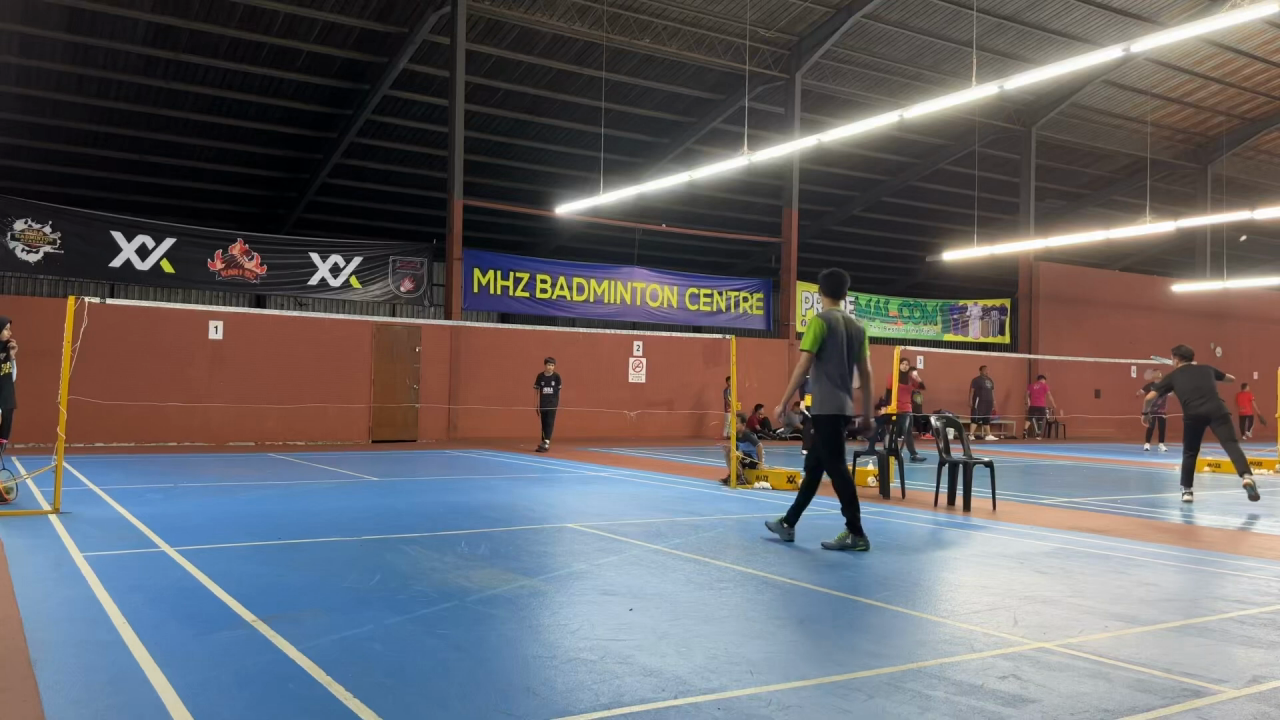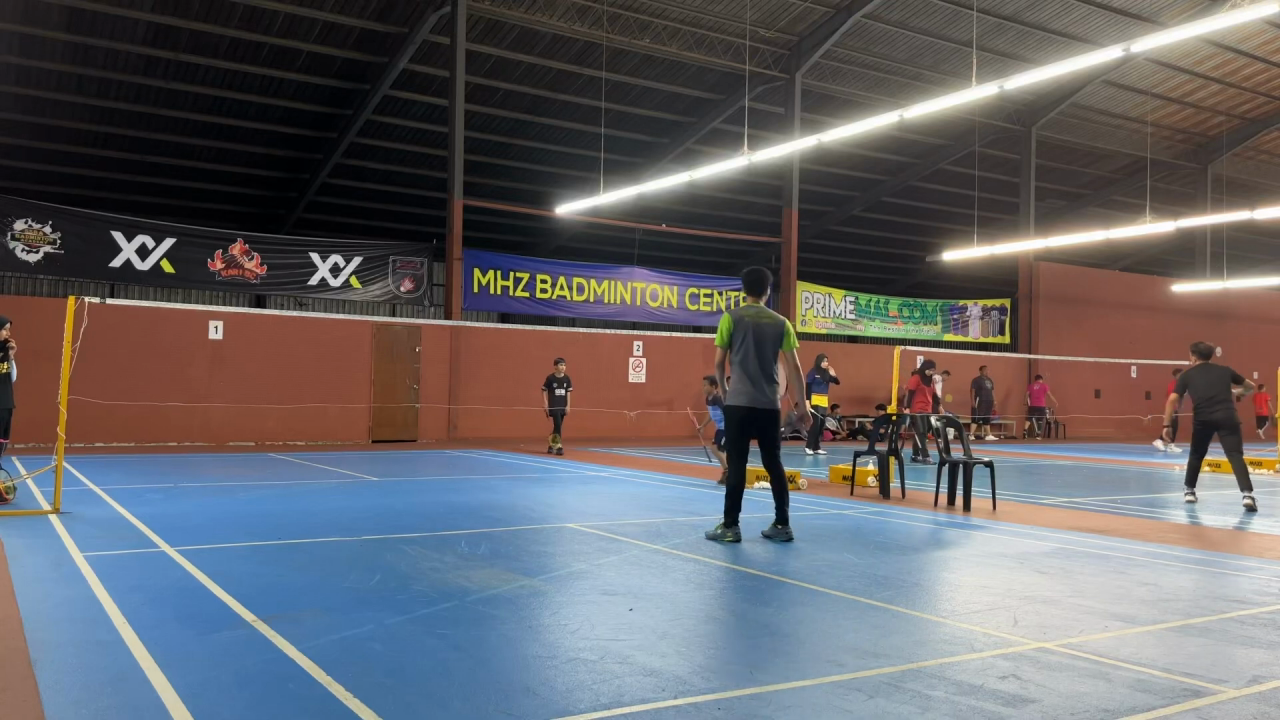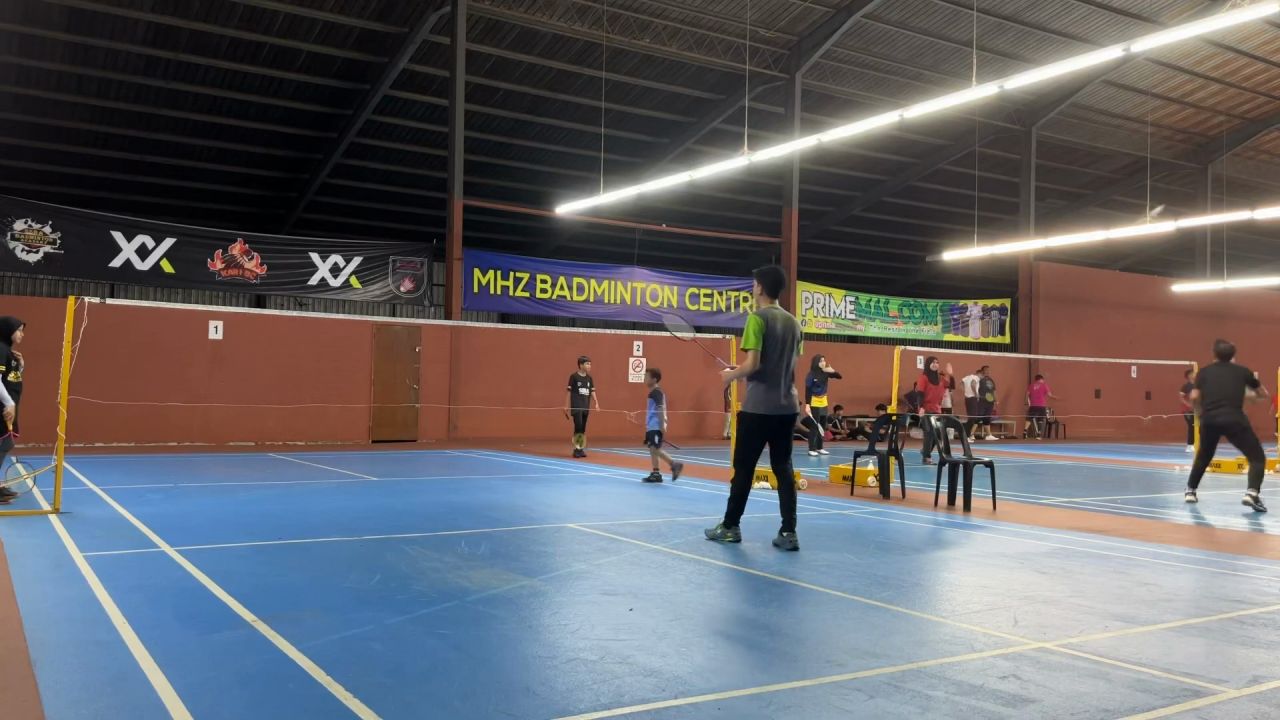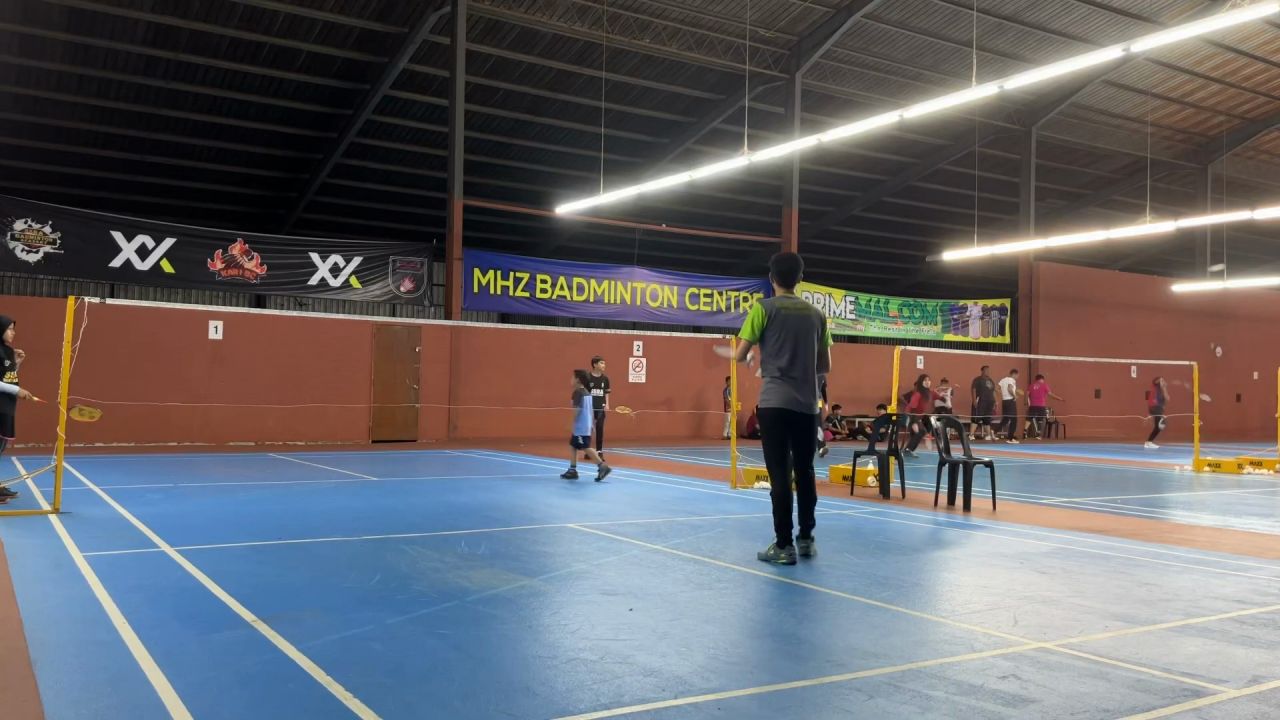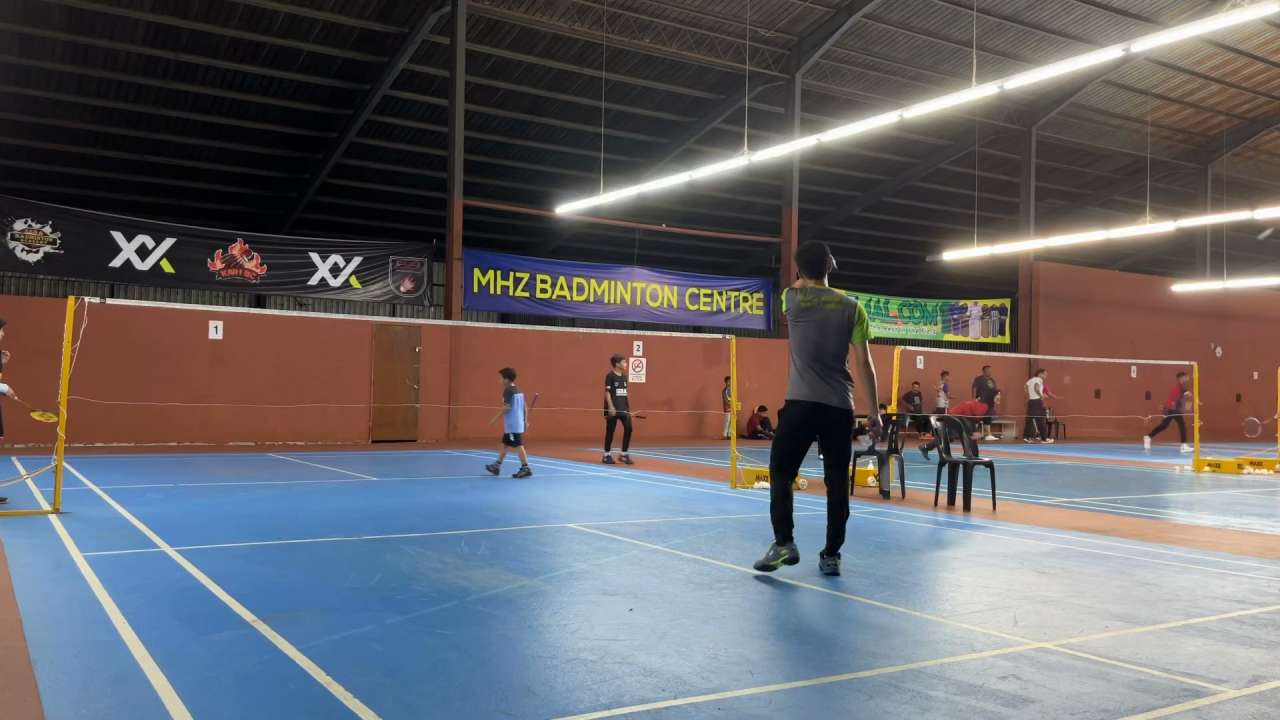
dt=1s
person 1, frame 1
left shoulder: (820, 320)
right shoulder: (857, 326)
left elbow: (804, 366)
right elbow: (865, 373)
left wrist: (783, 402)
right wrist: (866, 412)
left hip: (827, 409)
right hip: (844, 408)
left knee: (836, 469)
right knee: (813, 466)
left ankle: (856, 534)
right ankle: (788, 523)
person 1, frame 2
left shoulder: (731, 318)
right shoulder: (780, 323)
left elbow: (719, 362)
right elbow: (793, 367)
left wrist: (724, 388)
right wrist: (801, 405)
left hip: (739, 403)
right hip: (771, 404)
left knee: (736, 465)
right knee: (774, 464)
left ankle: (730, 526)
right ankle: (782, 525)
person 1, frame 3
left shoulder: (758, 318)
right shoulder: (794, 323)
left elbow: (752, 364)
left wrist: (732, 374)
left hip: (758, 408)
right hip: (787, 408)
left knee: (743, 468)
right knee: (784, 469)
left ankle: (730, 526)
right ankle: (788, 532)
person 1, frame 4
left shoulder: (764, 309)
right shoulder: (816, 315)
left elbow: (739, 355)
right elbow: (825, 366)
left wrist: (756, 358)
left hip: (775, 404)
right hip: (807, 406)
left knee: (780, 475)
right knee: (805, 471)
left ankle: (784, 546)
right ankle: (806, 536)
person 1, frame 5
left shoulder: (792, 299)
right shoulder: (851, 307)
right elbow: (864, 363)
left wrist: (805, 271)
right wrist: (874, 411)
left hip: (801, 402)
right hip: (840, 406)
left knee: (781, 472)
right knee: (837, 482)
left ankle: (783, 543)
right ankle: (831, 555)
